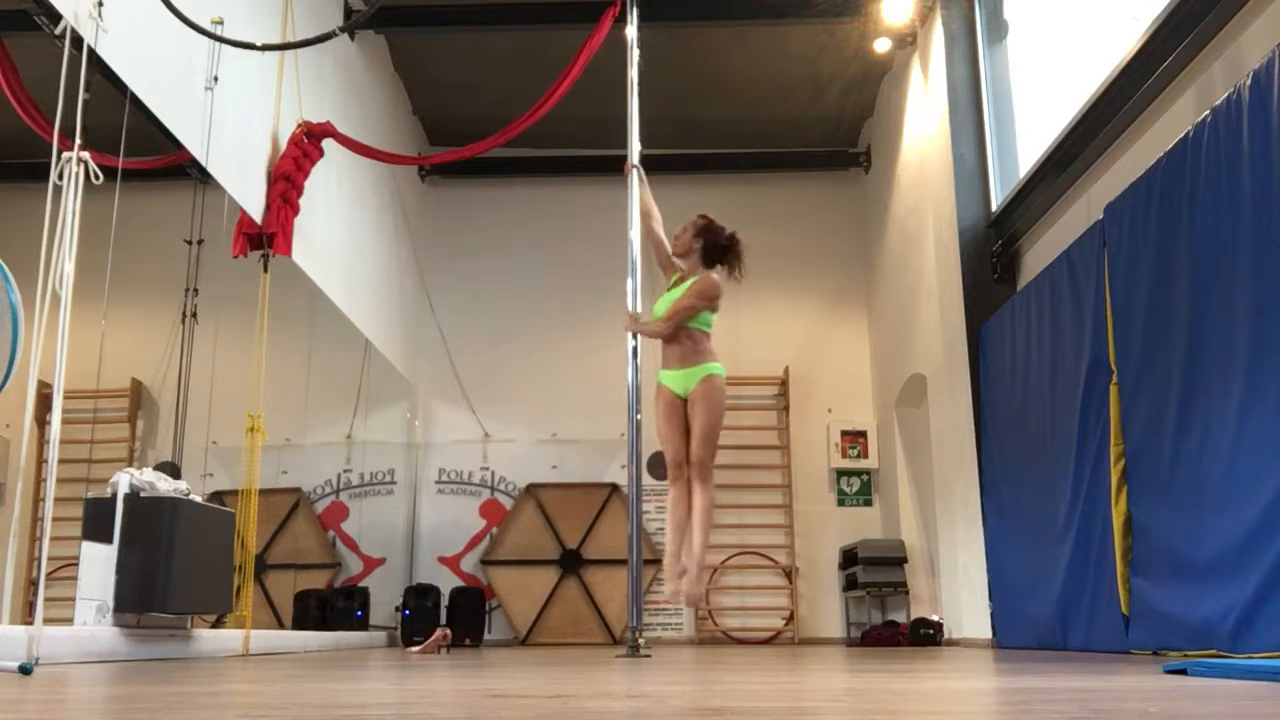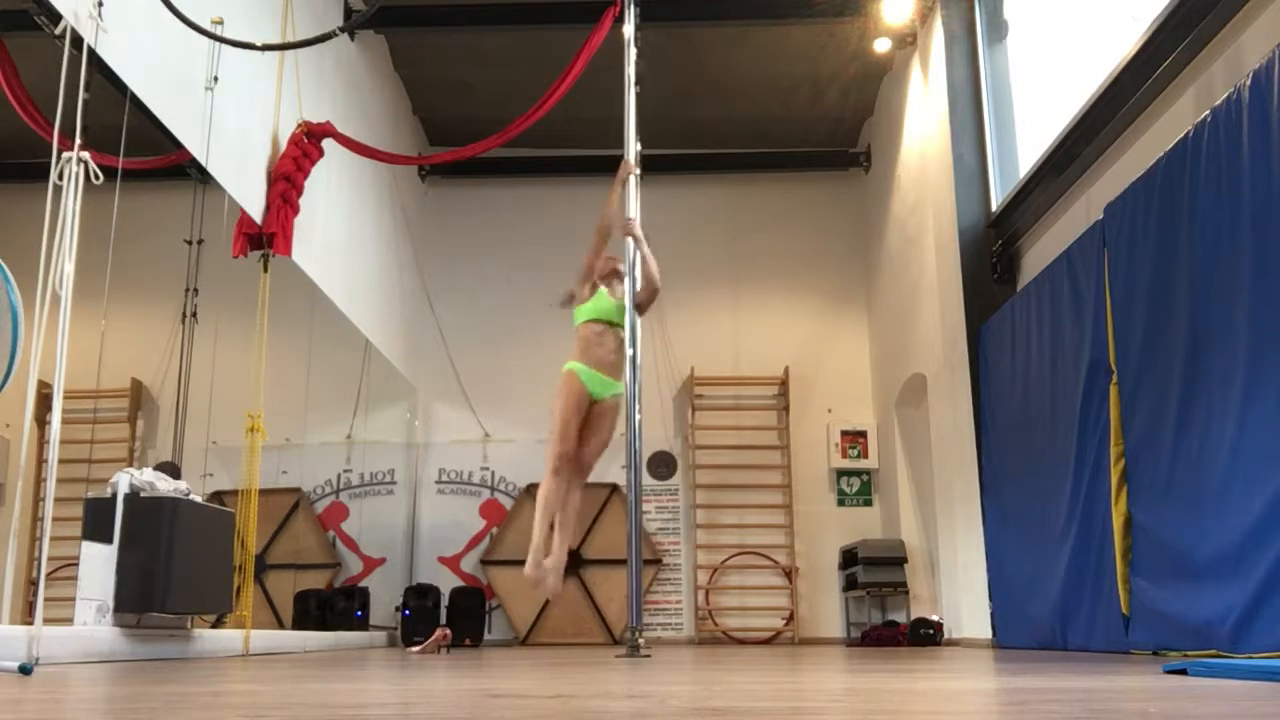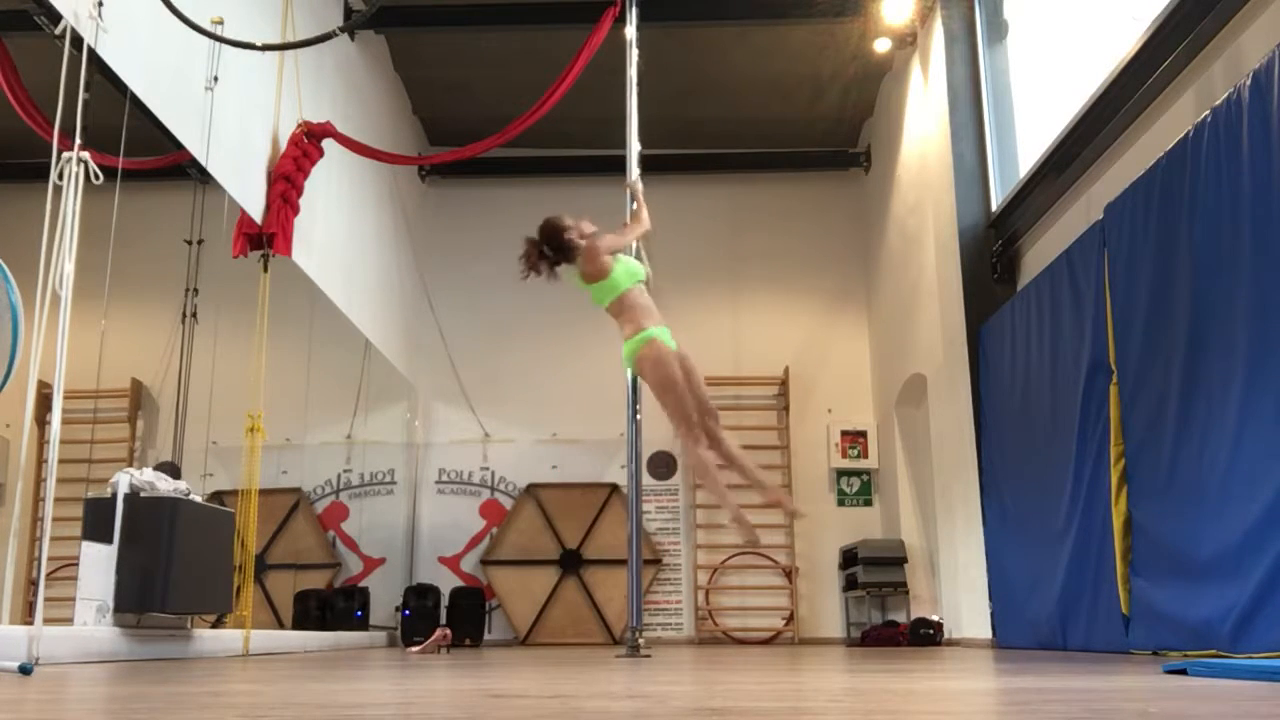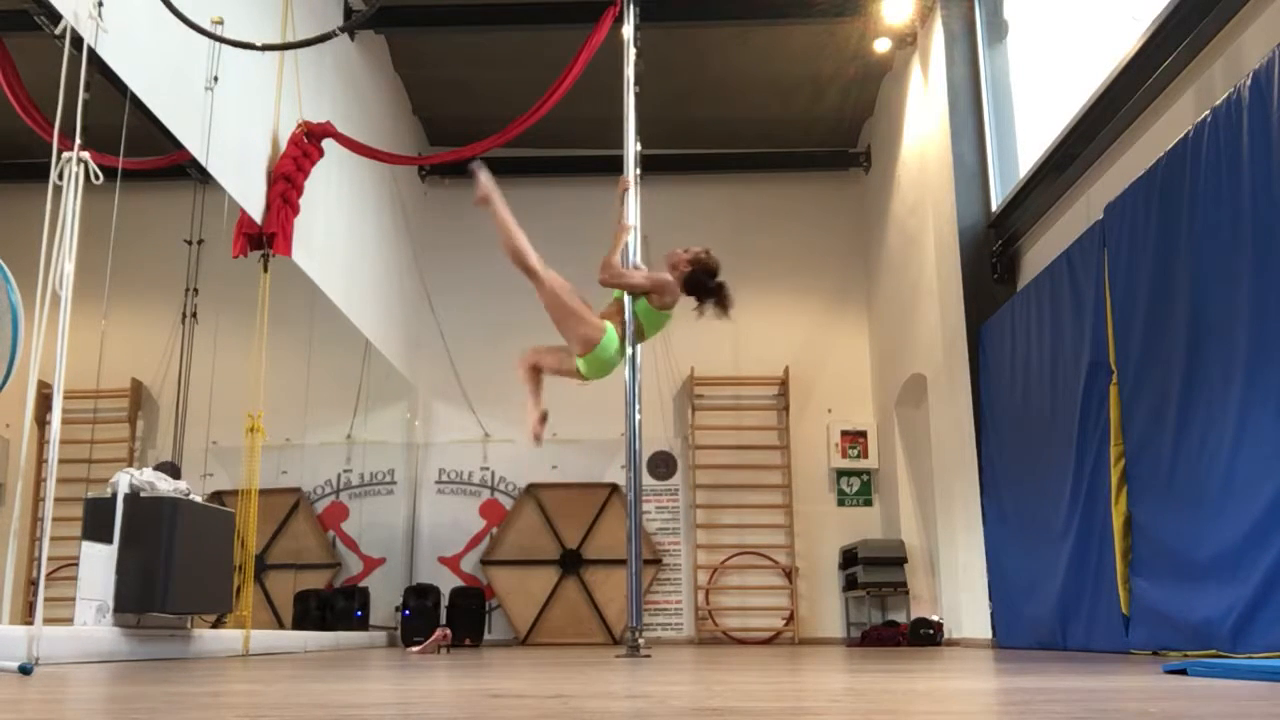
dt=1s
person 1, frame 1
left shoulder: (709, 280)
right shoulder: (675, 274)
left elbow: (666, 328)
right elbow: (652, 229)
left wrist: (636, 326)
right wrist: (641, 183)
left hip: (703, 377)
right hip: (669, 380)
left knee: (699, 471)
right knee: (677, 472)
left ankle: (695, 566)
right ankle: (676, 564)
person 1, frame 2
left shoulder: (639, 301)
right shoulder: (589, 286)
left elbow: (651, 281)
right elbow: (601, 234)
left wrist: (638, 235)
right wrist: (618, 185)
left hip: (610, 390)
right hip: (577, 376)
left knee: (580, 472)
right knee: (560, 462)
left ankle: (558, 558)
right ankle: (538, 550)
person 1, frame 3
left shoulder: (605, 263)
right shoulder: (589, 252)
right elbow: (642, 227)
left wrist: (633, 236)
right wrist: (638, 200)
left hip: (658, 341)
right hip: (647, 344)
left knee: (708, 421)
right knee: (691, 429)
left ankle: (763, 486)
right ankle: (732, 511)
person 1, frame 4
left shoulder: (664, 282)
right shoulder: (655, 284)
left elbow: (609, 276)
left wrist: (621, 239)
right wrist: (623, 202)
left hip: (598, 342)
right hip: (595, 362)
left knee: (534, 267)
right knee: (530, 358)
left ankle: (492, 196)
right ankle: (536, 412)
